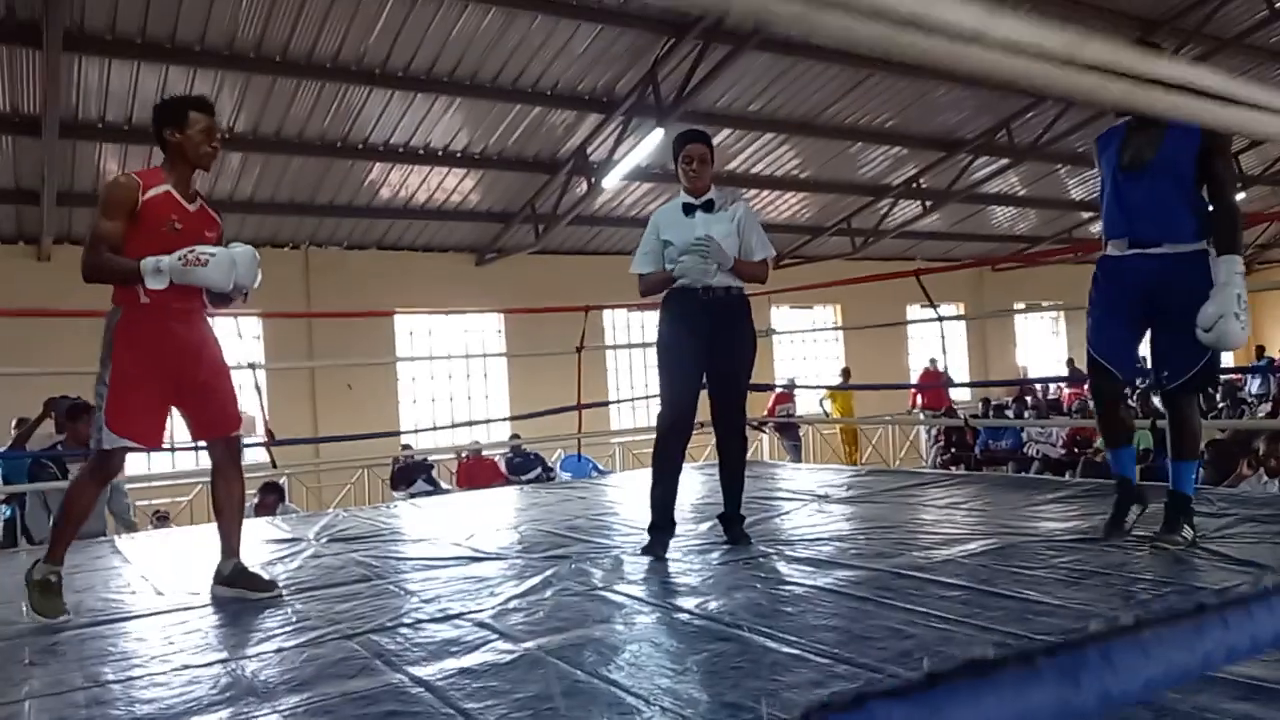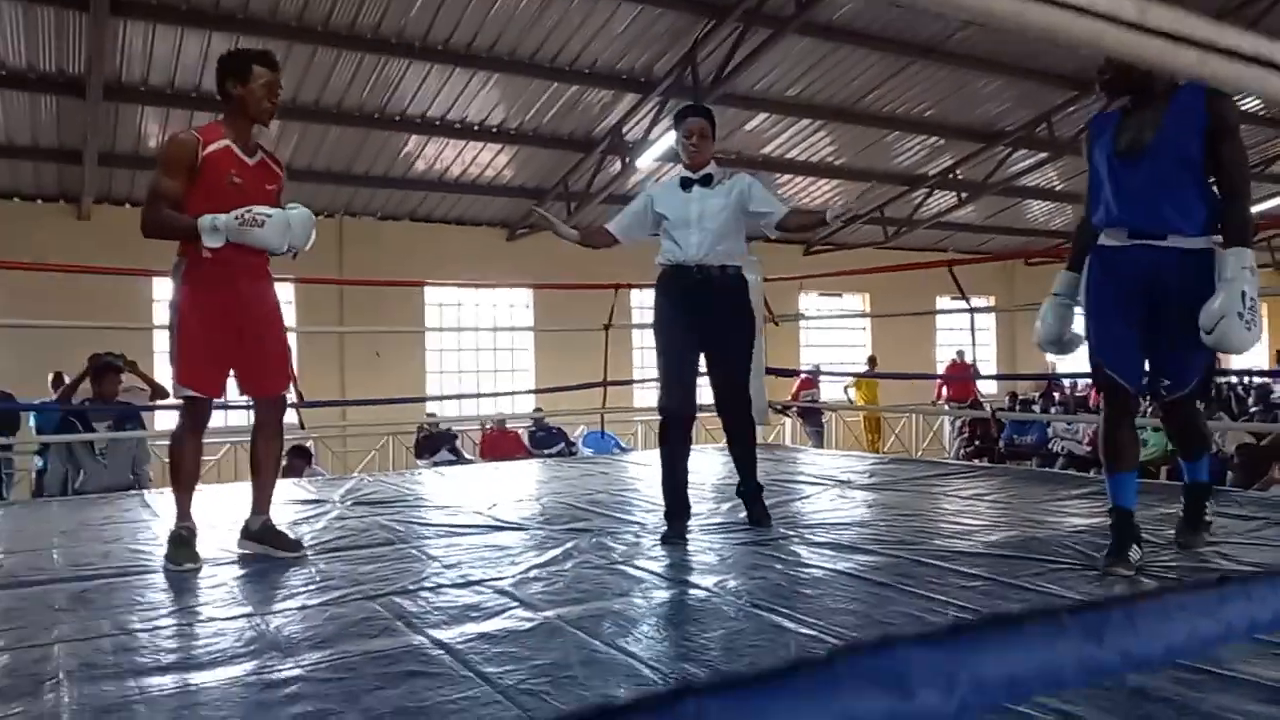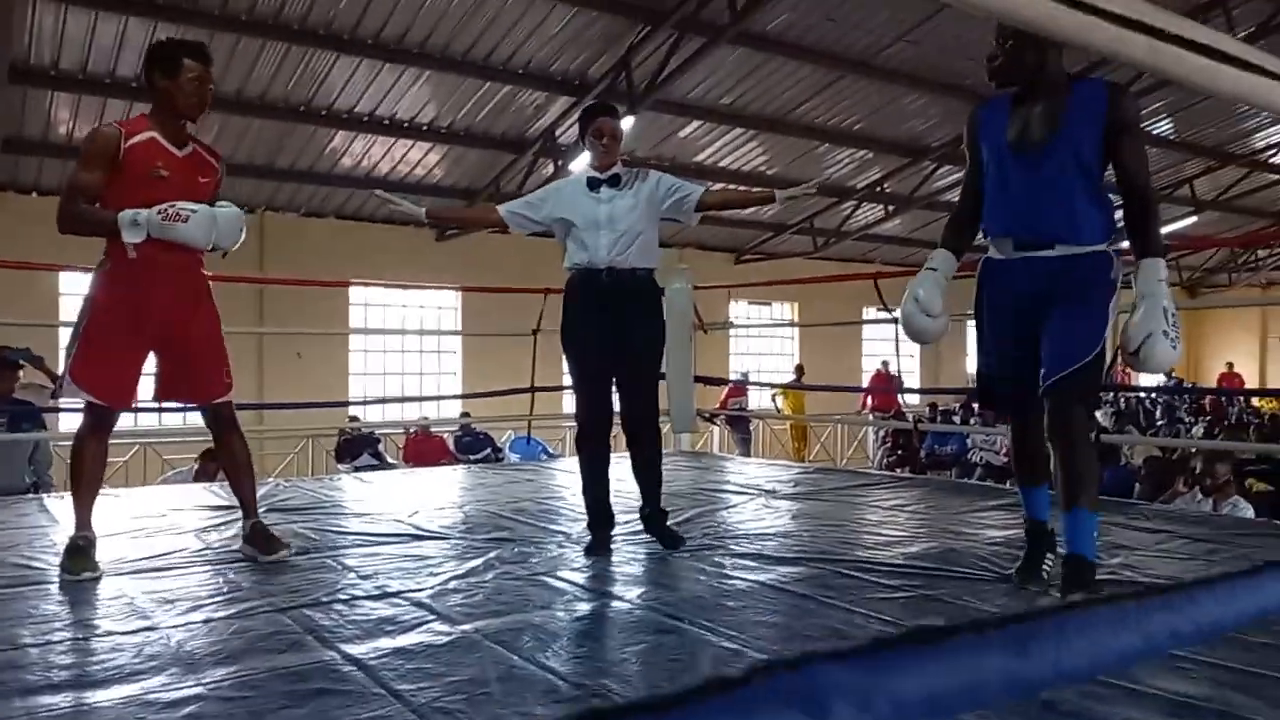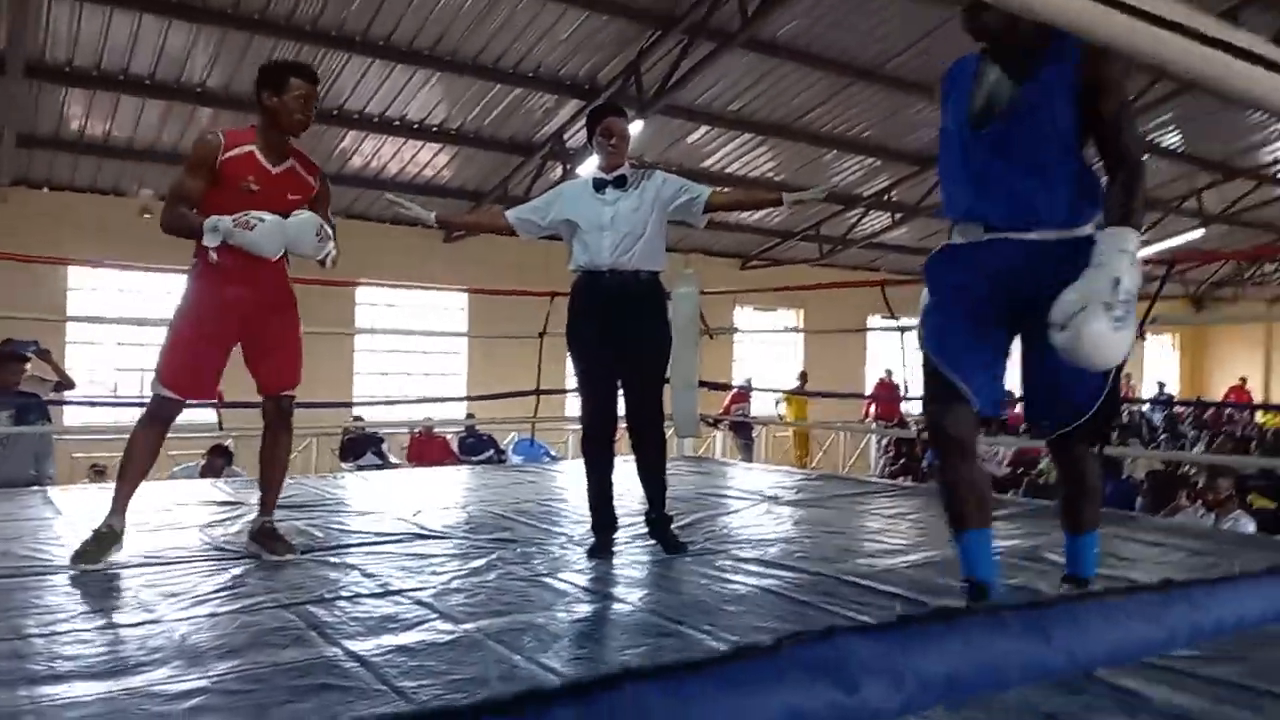
dt=0.4s
person 1, frame 1
left shoulder: (1201, 132)
right shoulder: (1109, 142)
left elbow: (1225, 206)
left wrist: (1230, 277)
left hip: (1180, 267)
right hip: (1118, 269)
left knee: (1179, 393)
right knee: (1103, 385)
left ankle: (1181, 504)
right ankle: (1126, 490)
person 1, frame 2
left shoulder: (1207, 107)
right shoulder: (1101, 129)
left elbow: (1236, 195)
left wrist: (1237, 272)
right wrist: (1065, 288)
left hip: (1184, 264)
right hip: (1114, 267)
left knee: (1176, 400)
right knee: (1117, 397)
left ankle: (1198, 490)
right ankle: (1123, 528)
person 1, frame 3
left shoulder: (1107, 103)
right shoulder: (986, 118)
left elbow: (1139, 198)
right elbow: (971, 204)
left wrist: (1153, 285)
right wrist: (937, 269)
left hip: (1078, 272)
right hip: (1006, 274)
left knee: (1067, 415)
right knee: (1023, 419)
left ankle: (1081, 569)
right ankle: (1038, 533)
person 1, frame 4
left shoulder: (1085, 61)
right shoulder: (959, 80)
left elbow: (1127, 167)
left wrist: (1115, 260)
right wrist: (936, 278)
left hip: (1058, 260)
right hip: (973, 262)
left knee: (1069, 435)
right knee: (948, 423)
left ankle: (1080, 582)
right ankle: (984, 596)
person 2, frame 1
left shoulder: (208, 214)
right shoulder: (129, 190)
right elbow: (93, 264)
left wrist: (235, 281)
right wrist: (162, 266)
left hip: (193, 333)
right hip: (138, 332)
left knee: (228, 448)
right knee: (108, 458)
left ankle: (230, 567)
right ankle: (48, 569)
person 2, frame 2
left shoulder: (272, 167)
right shoulder: (190, 146)
right elbow: (153, 220)
left wrist: (292, 237)
right wrist: (218, 224)
left hip: (257, 289)
right hip: (204, 287)
left knee: (272, 405)
right knee: (196, 408)
left ankle: (259, 523)
right ankle: (182, 526)
person 2, frame 3
left shoulder: (209, 162)
right shoulder: (113, 140)
right elbow: (70, 215)
left wrist: (225, 231)
right wrist: (138, 219)
left hip: (188, 291)
right hip: (125, 288)
left knee: (221, 413)
right knee: (101, 412)
left ankle: (252, 524)
right ankle: (82, 535)
person 2, frame 4
left shoulder: (312, 177)
right shoulder: (216, 149)
left elbow: (322, 243)
right elbow: (172, 217)
left wrist: (324, 243)
right wrist: (221, 226)
left hip: (272, 295)
right hip: (215, 287)
left knee: (280, 407)
right knee: (164, 405)
left ankle: (265, 522)
right ankle: (113, 523)
person 3, frame 1
left shoulder: (737, 210)
right shoulder: (662, 217)
left elbow: (760, 271)
right elbow: (645, 285)
left wrist: (725, 261)
right wrist: (678, 270)
left hip: (729, 316)
right hip: (681, 317)
left knee: (730, 418)
right knee: (675, 417)
left ankle: (732, 517)
right ankle: (661, 527)
person 3, frame 2
left shoulder: (739, 185)
right shoulder: (658, 192)
left elbow: (784, 220)
right elbow: (611, 235)
left wrist: (825, 217)
right wrist: (570, 232)
left hip: (727, 293)
right hip: (677, 295)
left knee: (734, 398)
right knee: (676, 402)
left ankle: (751, 491)
right ankle: (676, 514)
person 3, frame 3
left shoulder: (651, 184)
right shoulder: (562, 192)
left elbow: (710, 199)
right elbow: (496, 216)
left wrist: (776, 196)
right wrist: (427, 214)
left hip: (637, 297)
right hip: (586, 299)
left knee: (641, 408)
right knee: (592, 412)
left ankle: (653, 512)
right ankle: (600, 524)
person 3, frame 4
left shoulder: (657, 185)
right shoulder: (568, 195)
left elbow: (717, 199)
right elbow: (503, 220)
left wrist: (786, 198)
right wrist: (434, 219)
left hip: (642, 300)
right hip: (592, 302)
left knee: (646, 411)
right knee: (597, 415)
left ankle: (658, 519)
right ankle: (603, 527)
